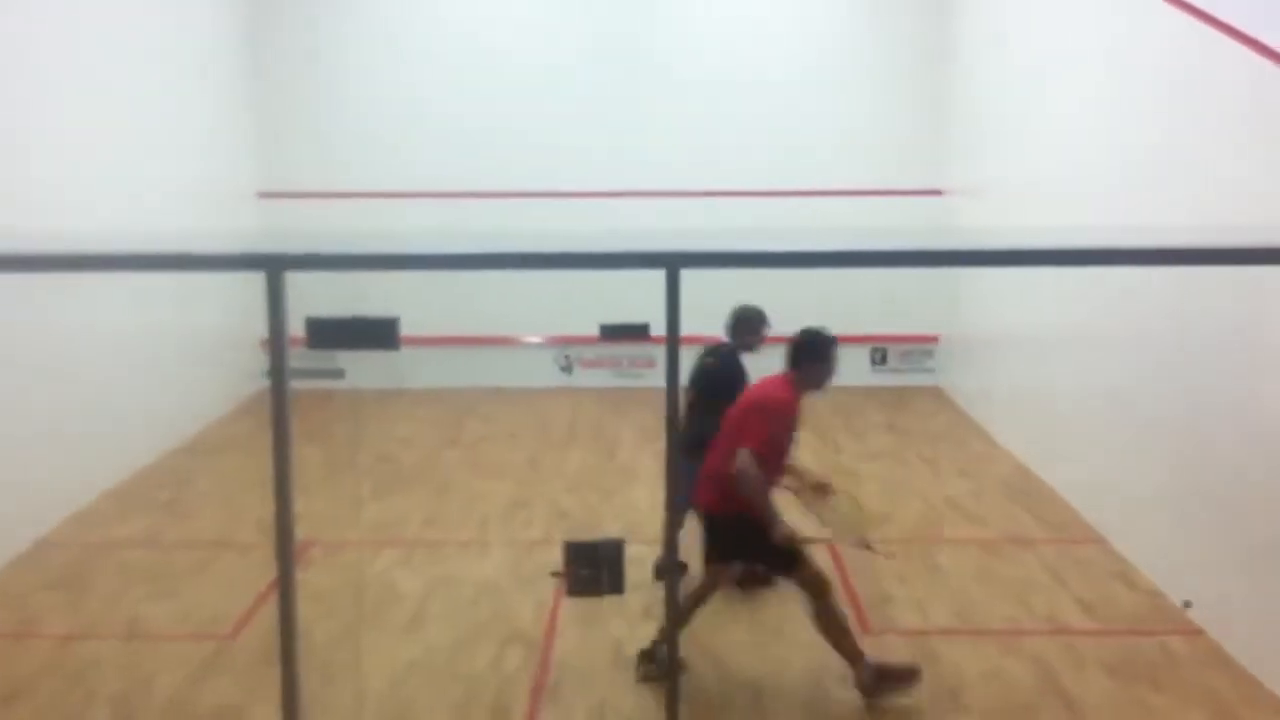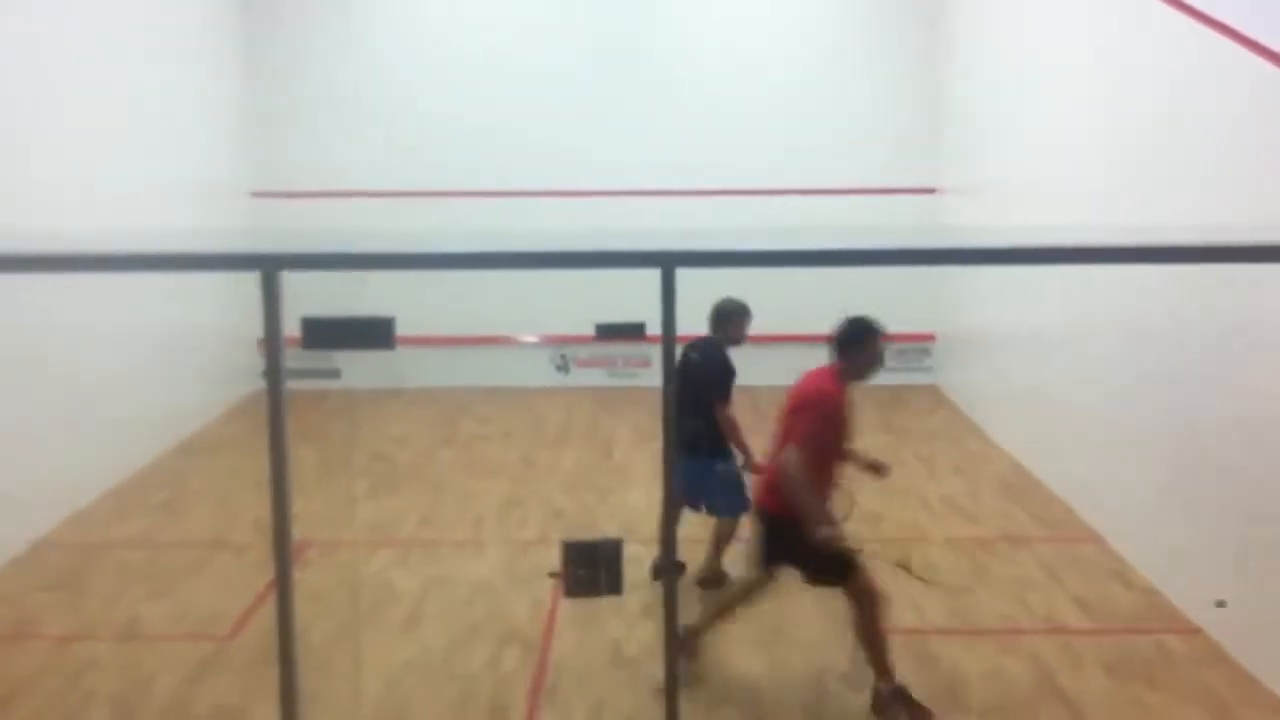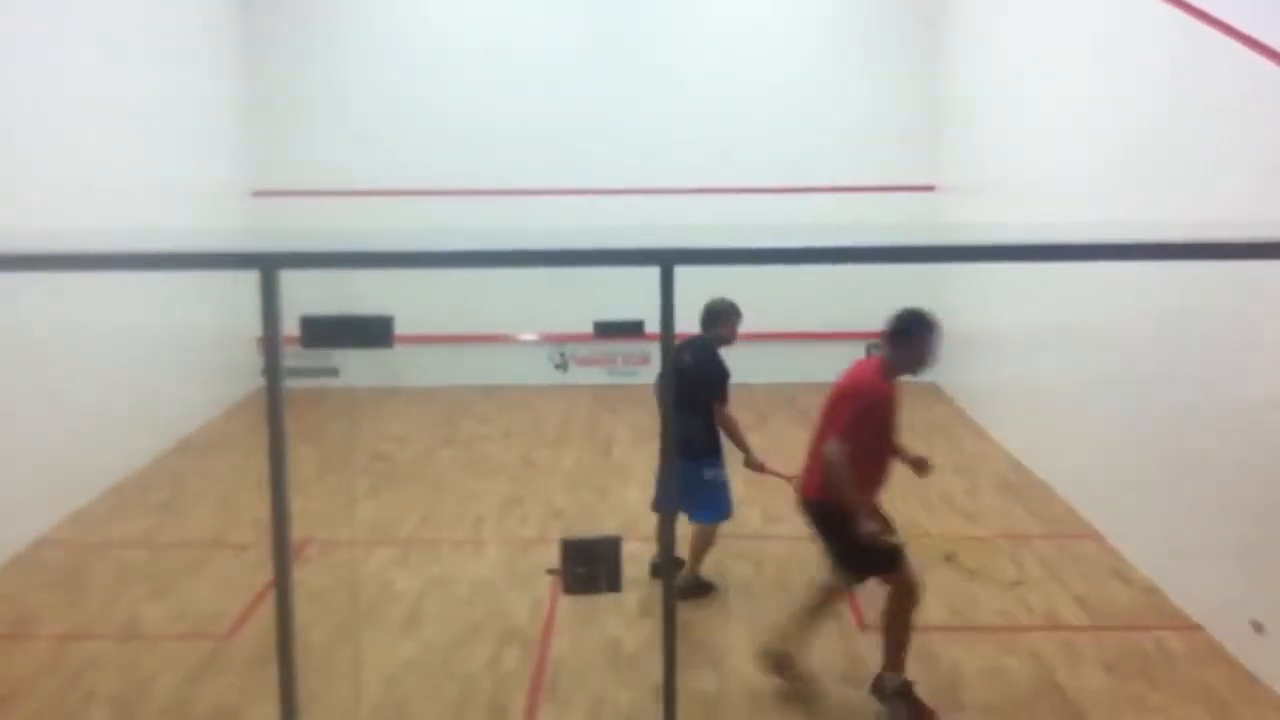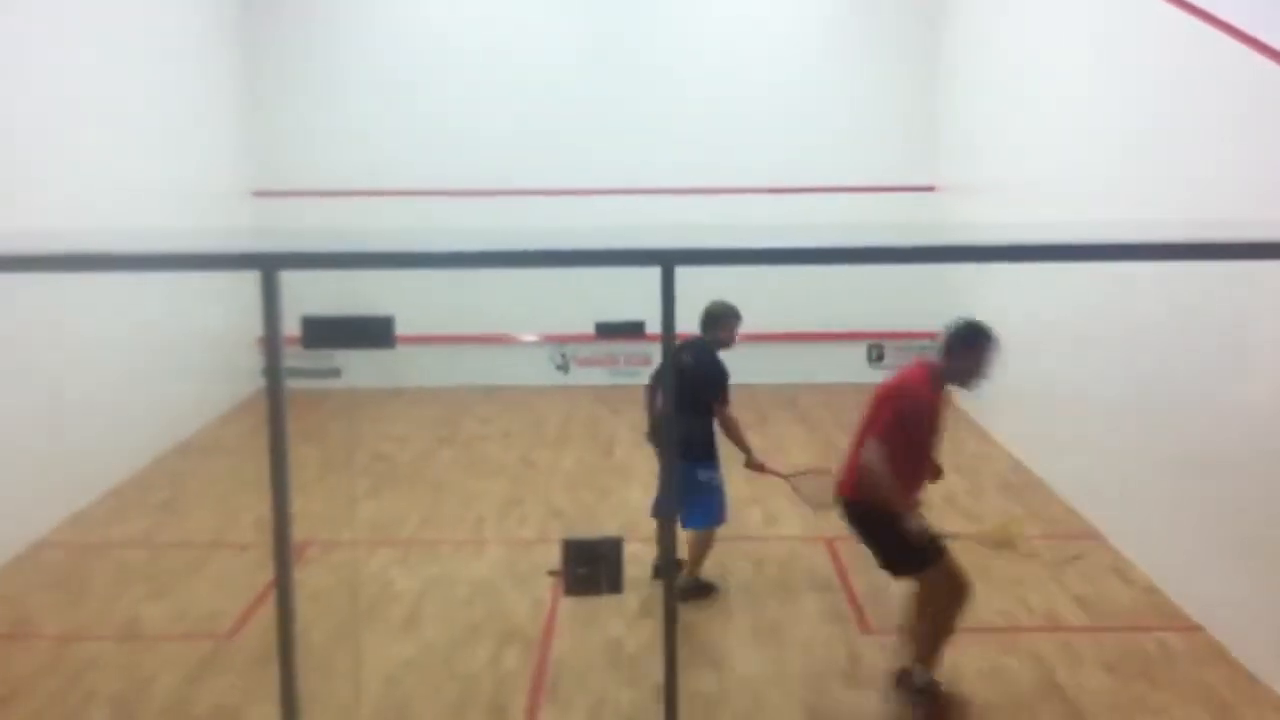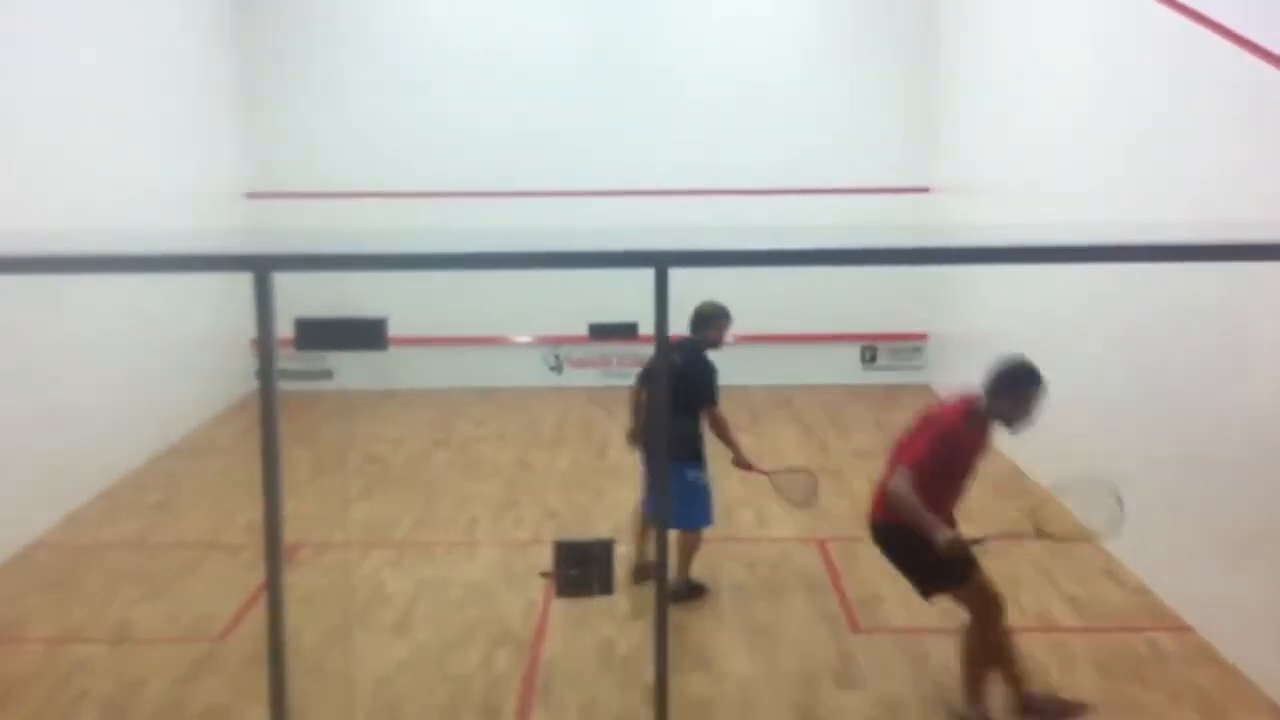
dt=0.1s
person 1, frame 1
left shoulder: (771, 390)
right shoulder: (779, 403)
right elbow: (743, 466)
left wrist: (800, 475)
right wrist: (775, 523)
left hip: (719, 500)
right hip: (730, 507)
left knee: (717, 576)
right knee: (817, 584)
left ankle: (658, 652)
right ankle: (867, 674)
person 1, frame 2
left shoulder: (823, 384)
right shoulder: (825, 396)
right elbow: (790, 464)
left wrist: (855, 457)
right wrist: (817, 524)
left hip: (779, 505)
right hip: (791, 511)
left knee: (762, 578)
right knee: (866, 596)
left ankle: (692, 635)
person 1, frame 3
left shoulder: (872, 374)
right shoulder: (869, 387)
right elbow: (833, 454)
left wrist: (902, 453)
right wrist: (863, 516)
left hip: (832, 496)
right hip: (837, 501)
left knee: (844, 579)
right knee: (905, 586)
left ankle: (783, 645)
right ankle: (891, 683)
person 1, frame 4
left shoulder: (927, 380)
right shoulder: (912, 390)
right elbow: (873, 457)
left wrist: (926, 461)
right wrist: (907, 515)
left hip: (891, 497)
right hip: (870, 500)
left knee: (938, 584)
right knee: (954, 586)
left ankle: (916, 674)
right ankle: (918, 678)
person 1, frame 5
left shoulder: (973, 415)
right shoulder: (950, 425)
right elbow: (897, 487)
right wrist: (936, 530)
left hip: (929, 519)
right hip: (900, 523)
left knee: (983, 602)
right knee: (986, 604)
person 2, frame 1
left shoulder: (709, 355)
right shoulder: (733, 368)
left hip: (691, 445)
left knee: (681, 504)
left ankle: (666, 560)
right ankle: (747, 570)
person 2, frame 2
left shoulder: (692, 349)
right shoulder: (720, 364)
left elbow: (677, 392)
right elbow: (723, 416)
right wrist: (747, 455)
left hip: (680, 442)
right hip: (707, 448)
left knee: (675, 502)
right knee: (732, 508)
left ankle: (663, 561)
right ankle: (711, 569)
person 2, frame 3
left shoulder: (682, 349)
right shoulder: (714, 364)
left elbow: (661, 387)
right elbow: (722, 415)
right wrist: (748, 454)
left hip: (673, 441)
right hip: (700, 449)
left knee: (669, 503)
right knee: (710, 515)
left ankle: (661, 558)
right ankle: (689, 577)
person 2, frame 4
left shoulder: (679, 351)
right shoulder: (713, 367)
left elbow: (652, 388)
right elbow: (724, 417)
left wrist: (653, 424)
right wrist: (749, 454)
right hip: (696, 451)
left knee: (667, 505)
right knee: (706, 518)
left ankle: (663, 561)
right ankle: (690, 580)
person 2, frame 5
left shoulder: (666, 353)
right shoulder: (702, 366)
left elbow: (638, 388)
right elbow: (713, 417)
left wrist: (636, 426)
right wrist: (736, 452)
left hip: (653, 443)
right hip: (683, 451)
left knee: (651, 506)
right knee: (692, 518)
left ankle: (641, 563)
right ankle: (681, 582)
